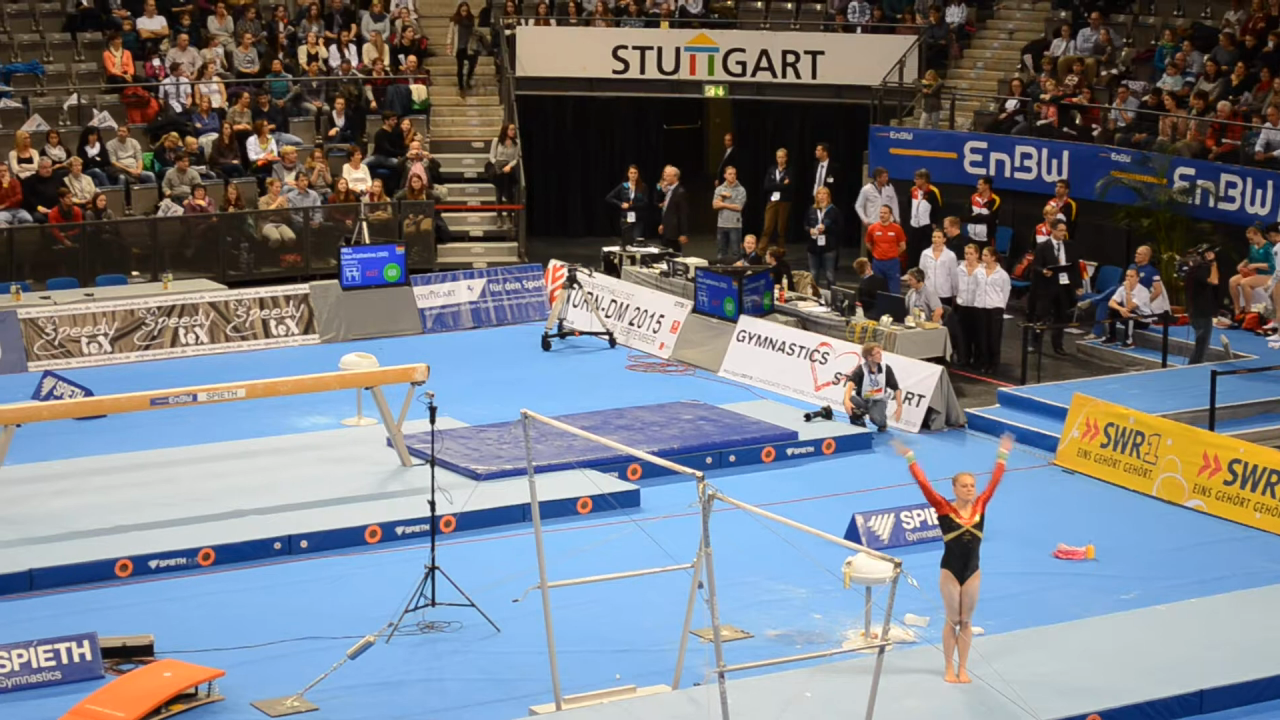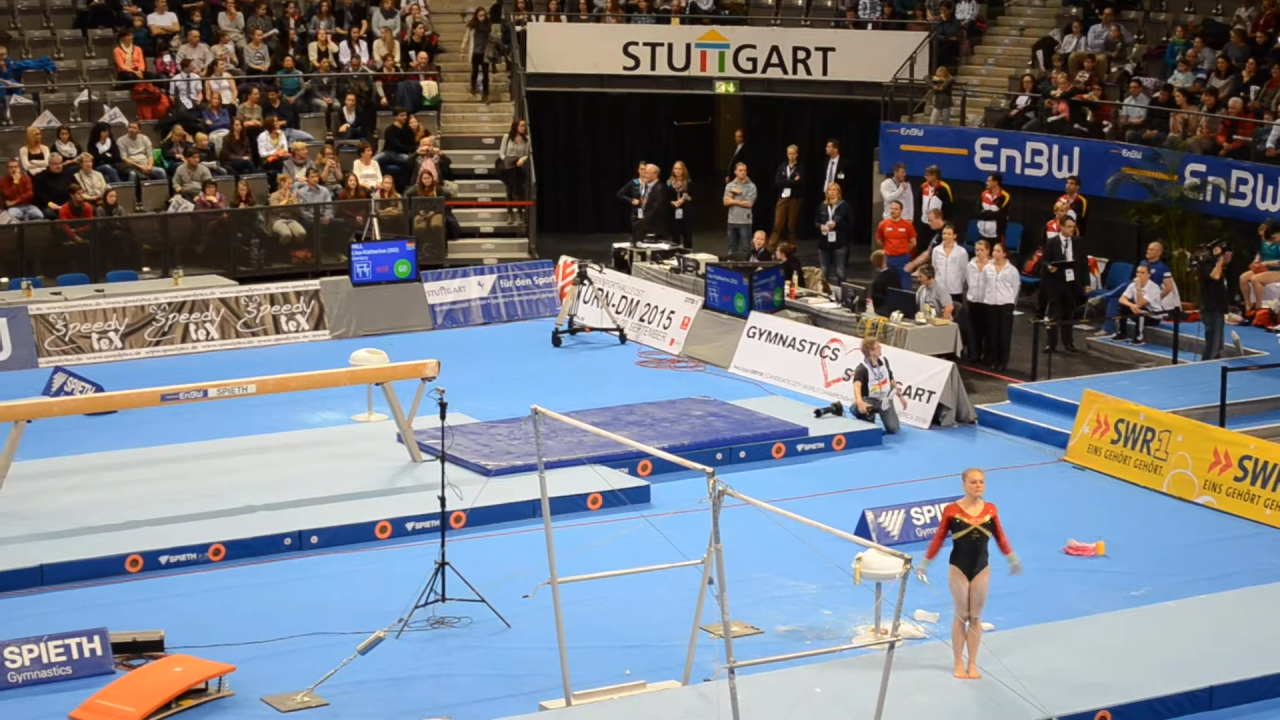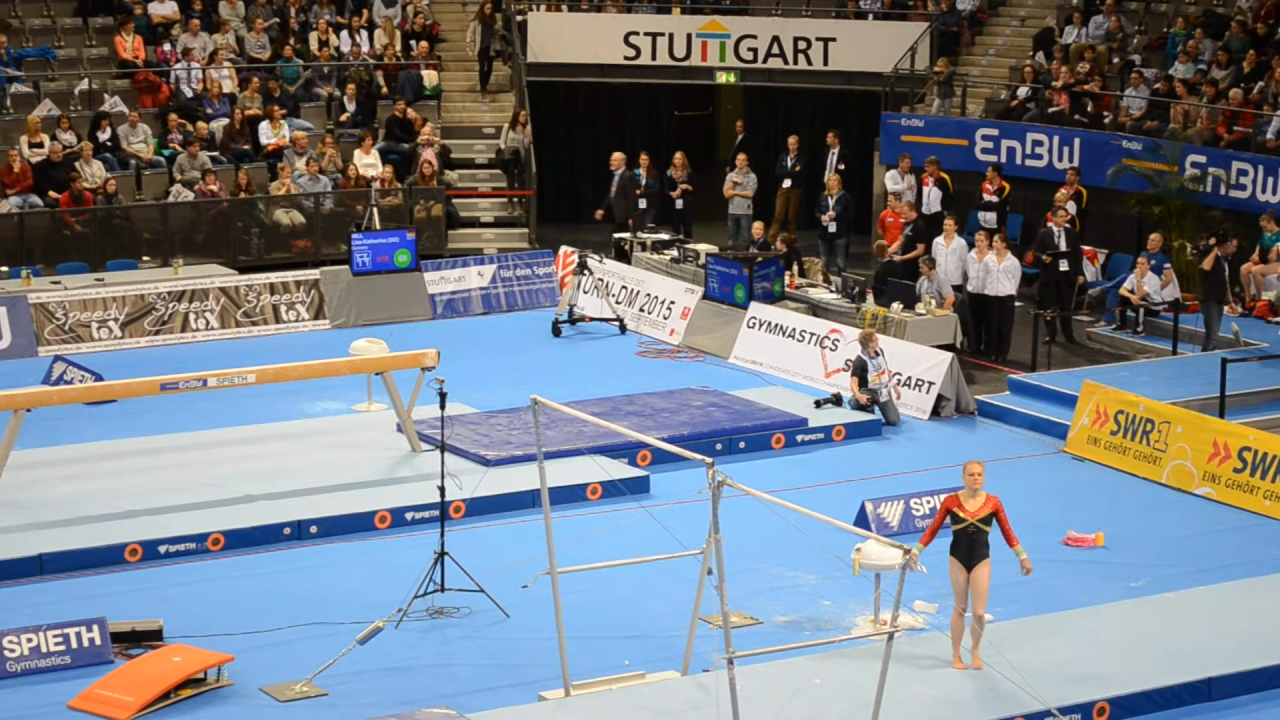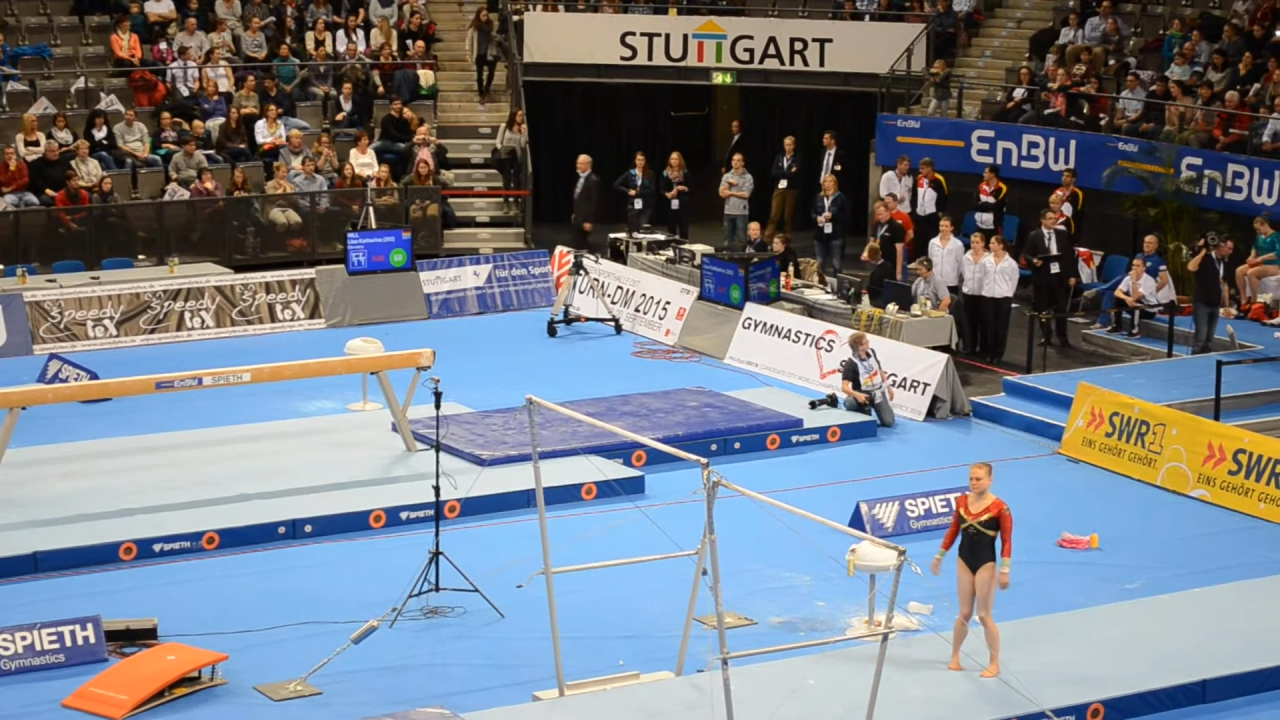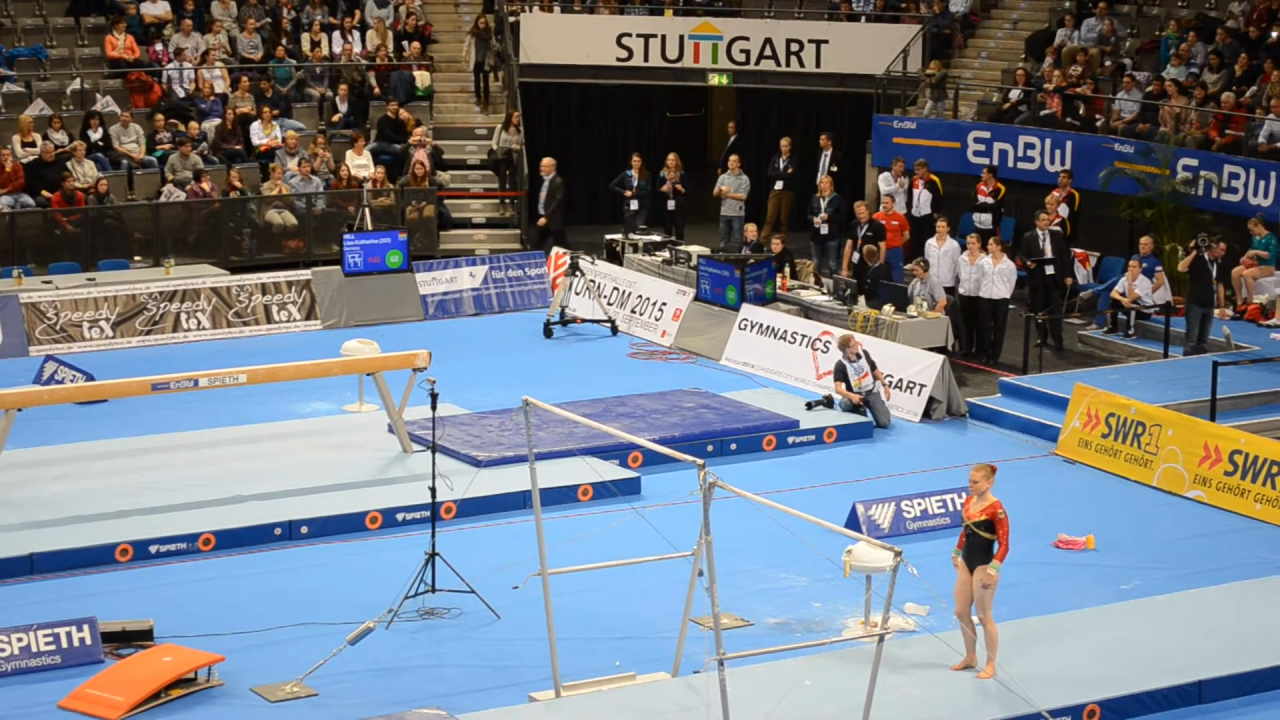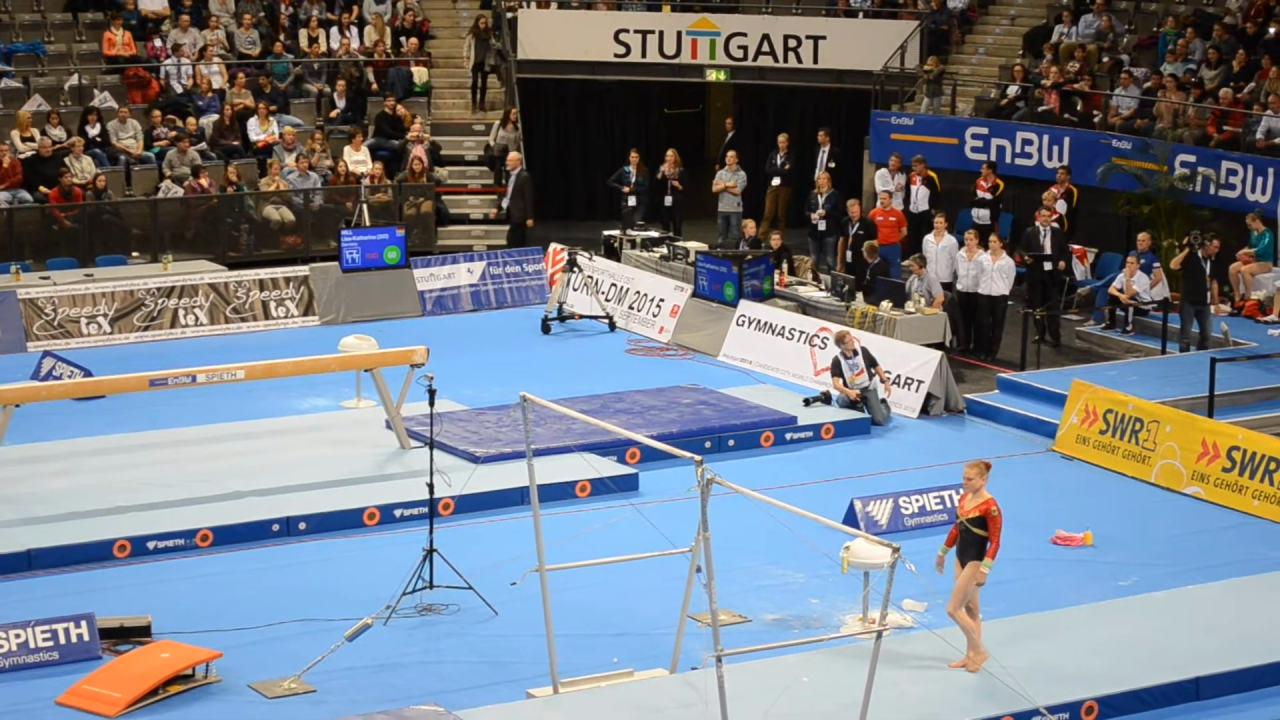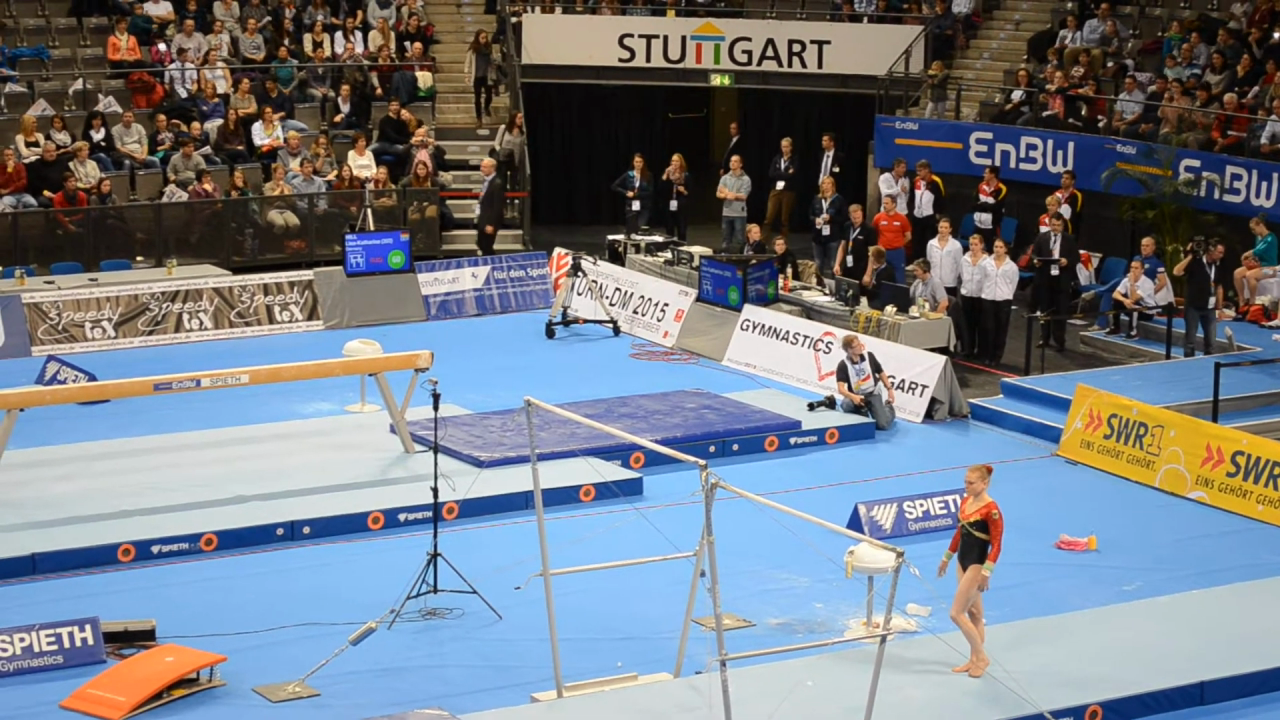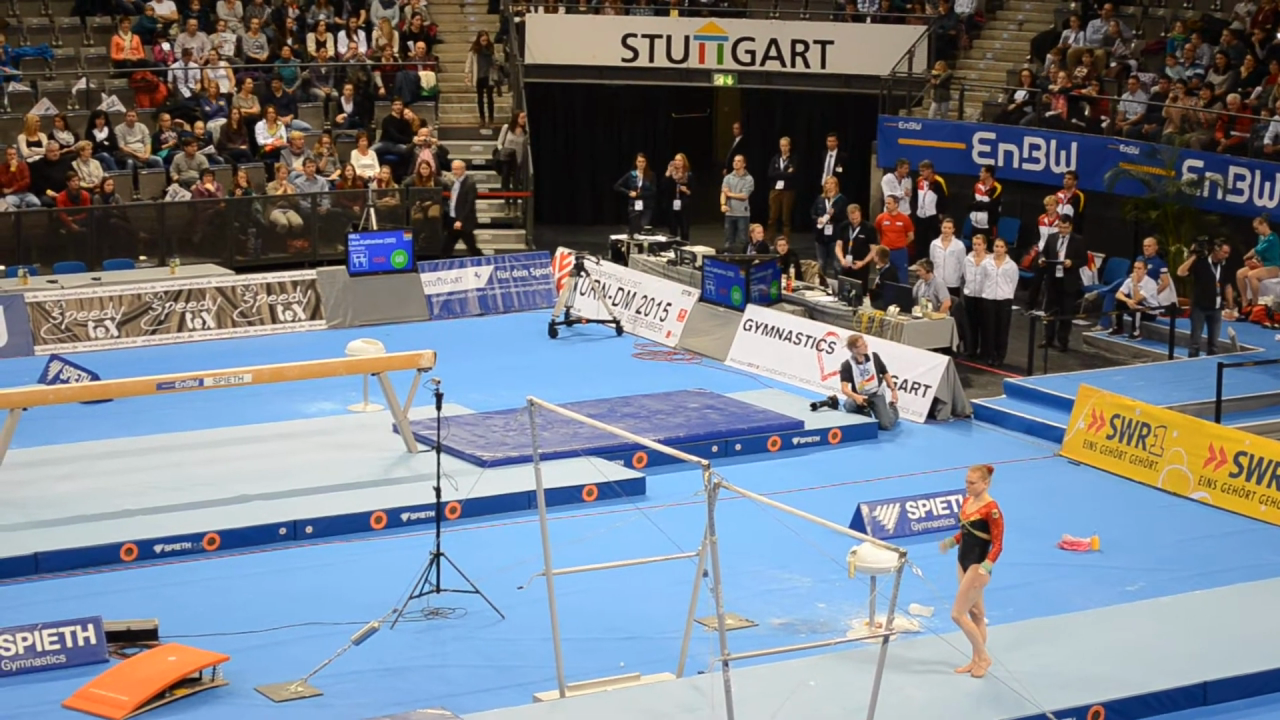
dt=0.4s
person 1, frame 1
left shoulder: (979, 506)
right shoulder: (944, 509)
left elbow: (995, 480)
right elbow: (924, 483)
left wrist: (1003, 454)
right wrist: (910, 457)
left hip: (972, 573)
right hip: (950, 572)
left knee: (966, 621)
right knee: (952, 620)
left ankle: (962, 668)
right ankle: (949, 667)
person 1, frame 2
left shoulder: (990, 510)
right shoulder: (951, 510)
left elbow: (1000, 538)
right elbow: (938, 540)
left wrist: (1013, 560)
right wrist: (924, 564)
left hip: (981, 568)
right hip: (958, 568)
left knee: (975, 617)
right knee: (961, 616)
left ankle: (972, 663)
right ankle: (959, 663)
person 1, frame 3
left shoulder: (993, 502)
right shoulder: (951, 501)
left elbow: (1007, 531)
right elbow: (934, 527)
left wrist: (1022, 556)
right wrist: (916, 551)
left hip: (981, 560)
right hip: (958, 559)
left knee: (979, 611)
right knee: (960, 608)
left ankle: (975, 651)
right ankle: (956, 655)
person 1, frame 4
left shoulder: (1000, 507)
right shoulder: (962, 501)
left elbow: (1006, 541)
right elbow: (953, 531)
left wrist: (1005, 569)
right wrist: (939, 556)
left hip: (986, 564)
right hip: (964, 562)
left knee: (984, 615)
right knee: (965, 613)
left ankle: (994, 663)
right ankle: (955, 655)
person 1, frame 5
left shoulder: (996, 509)
right shoulder: (968, 501)
left elbow: (1004, 545)
left wrist: (992, 571)
right wrist: (956, 554)
left hip: (983, 565)
right hip: (966, 562)
left knee: (984, 617)
right knee: (960, 612)
left ankle: (991, 664)
right ankle: (970, 657)
person 1, frame 6
left shoulder: (990, 506)
right shoulder: (964, 498)
left elbow: (995, 542)
left wrist: (984, 570)
right wrist: (943, 552)
left hip: (975, 562)
right hip: (961, 558)
left knee: (953, 609)
right knee: (971, 609)
left ankle: (979, 651)
right ankle: (970, 655)
person 1, frame 7
left shoulder: (991, 510)
right shoulder: (965, 501)
left elbow: (996, 545)
left wrist: (986, 573)
right wrist: (946, 558)
left hip: (977, 565)
right hip: (963, 562)
left knee: (957, 613)
right knee: (974, 613)
left ankle: (981, 657)
right ankle: (974, 659)
person 1, frame 8
left shoulder: (992, 509)
right shoulder: (967, 501)
left elbow: (997, 545)
left wrist: (984, 570)
right wrist: (951, 542)
left hip: (978, 565)
right hip: (963, 562)
left knee: (958, 614)
right knee: (975, 613)
left ankle: (983, 657)
right ankle: (976, 660)
